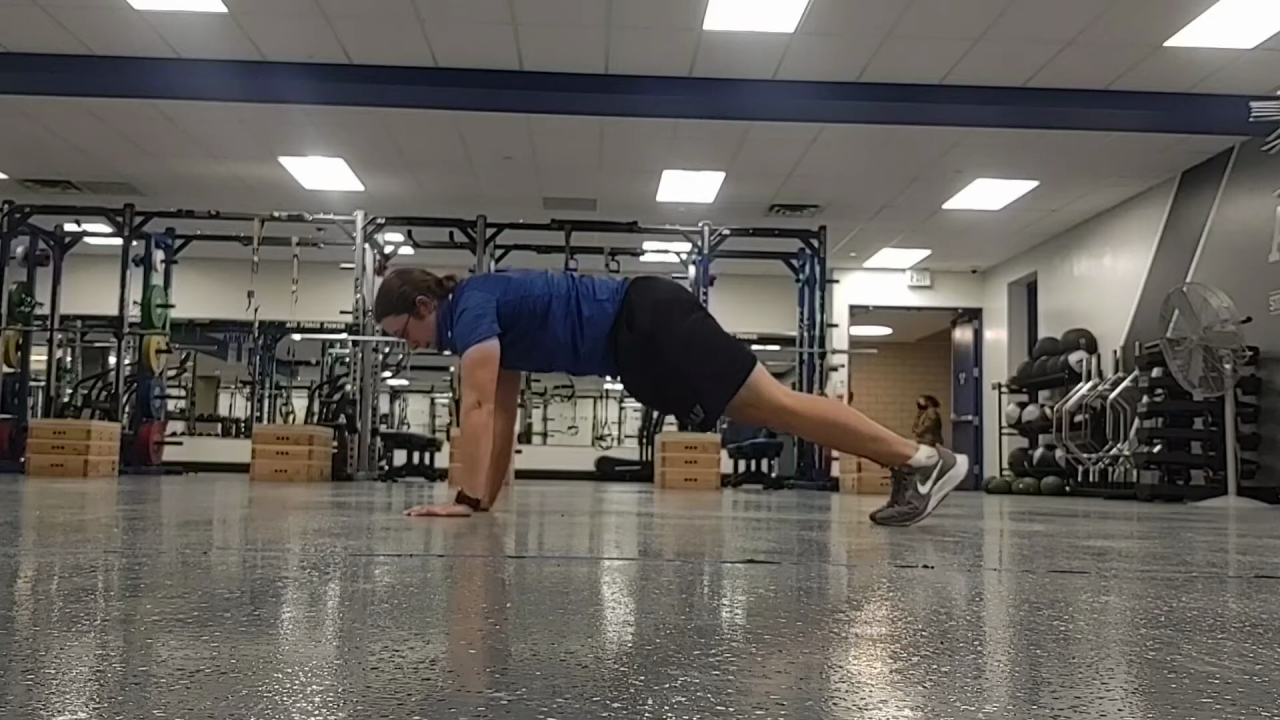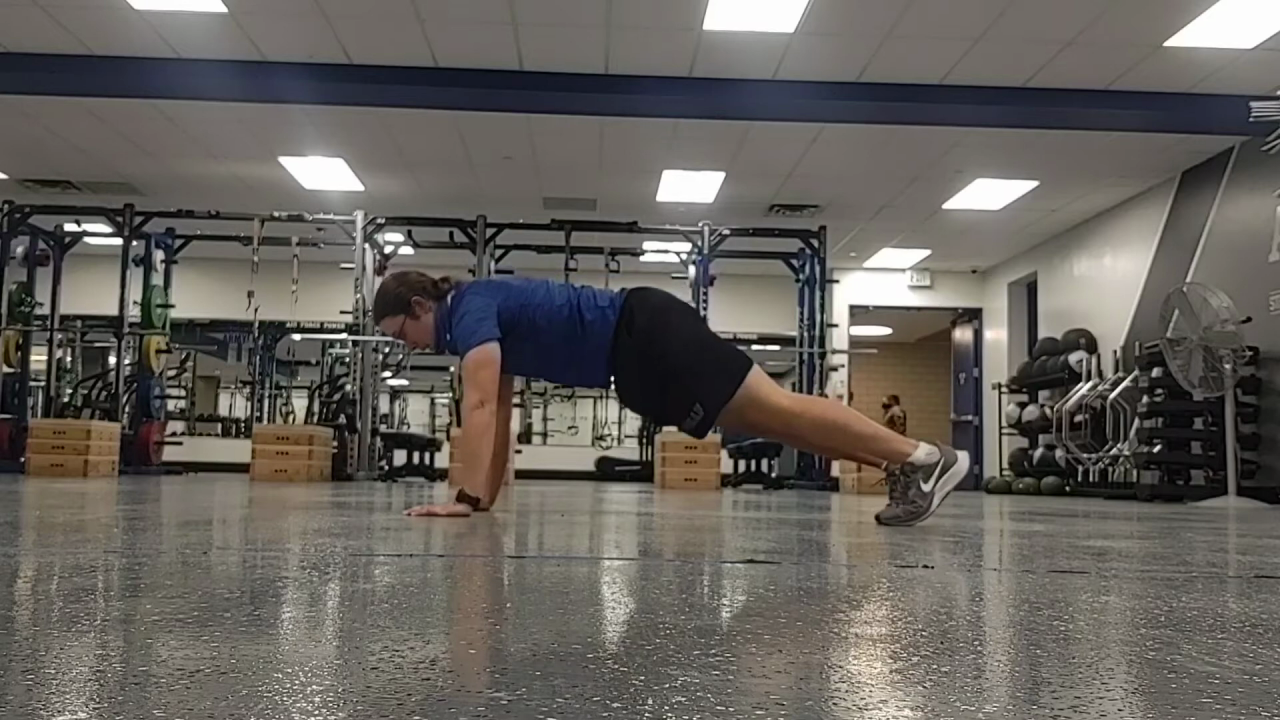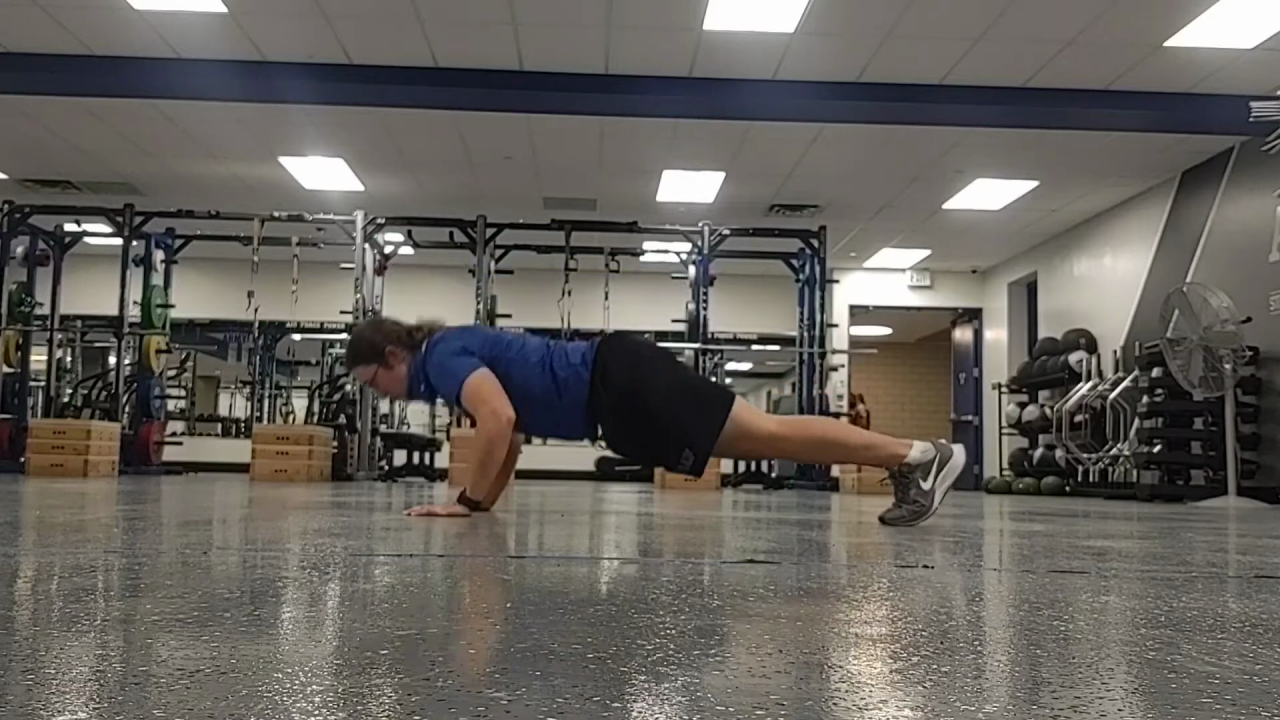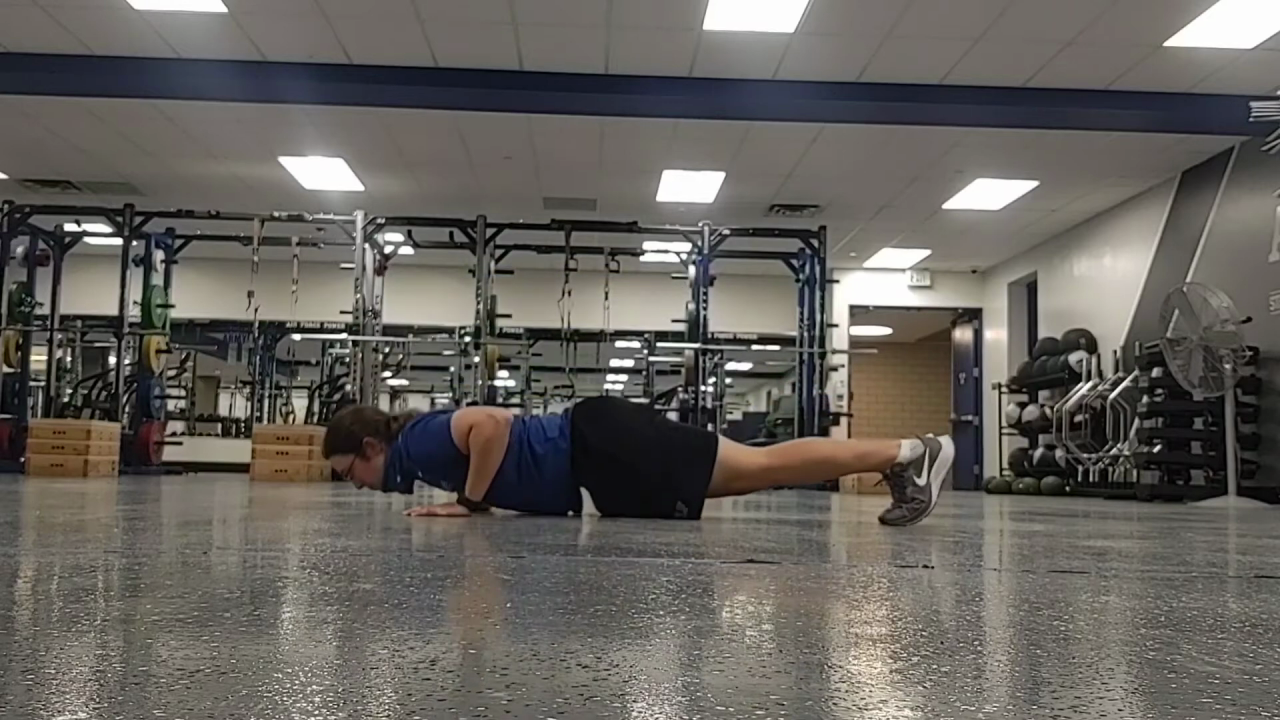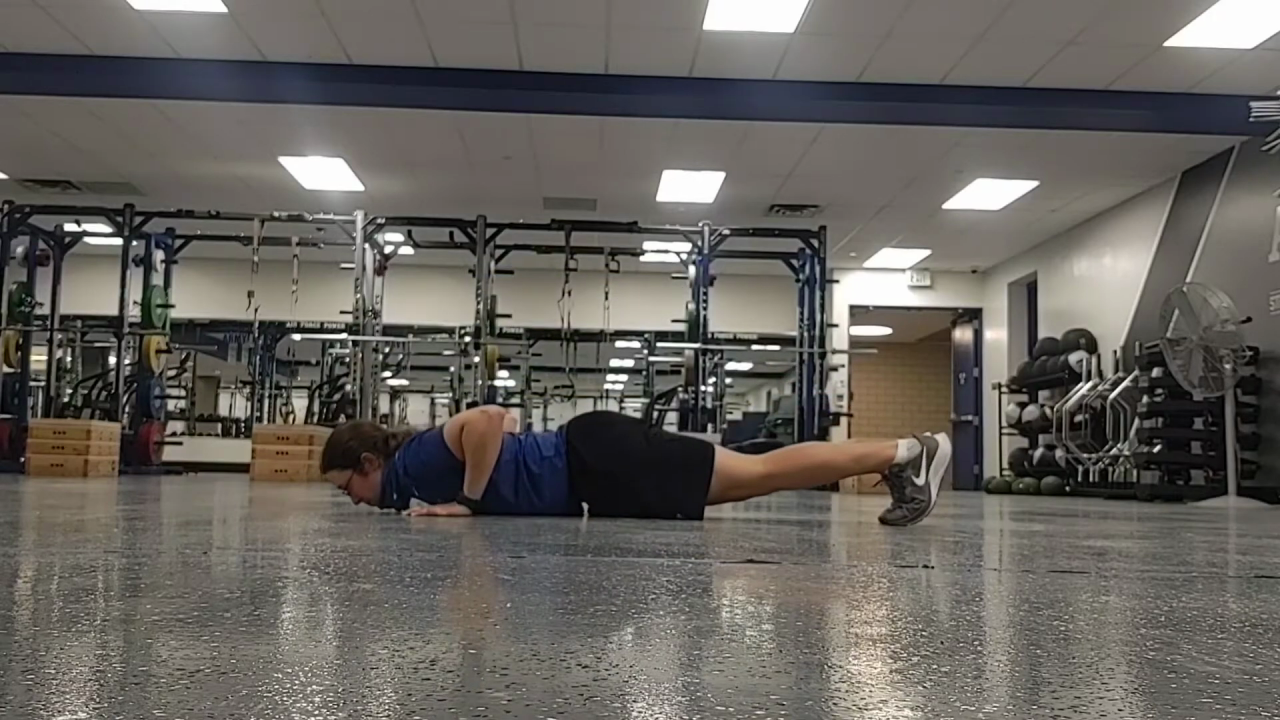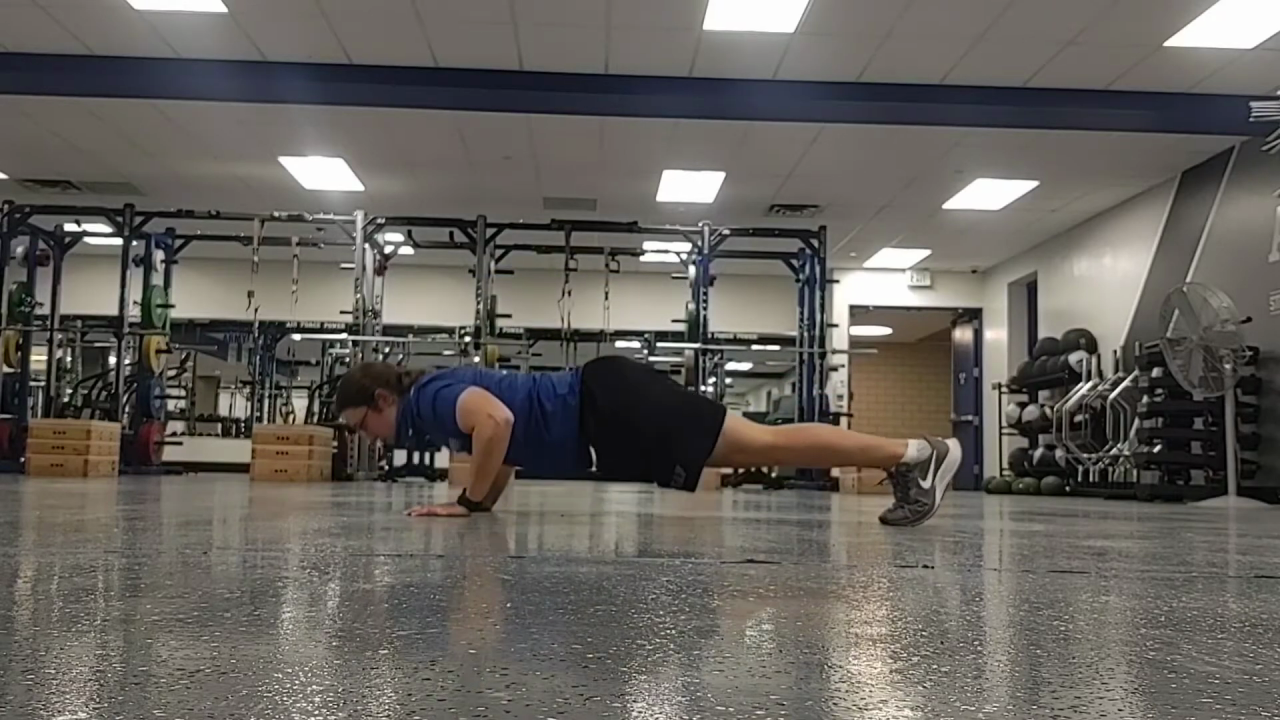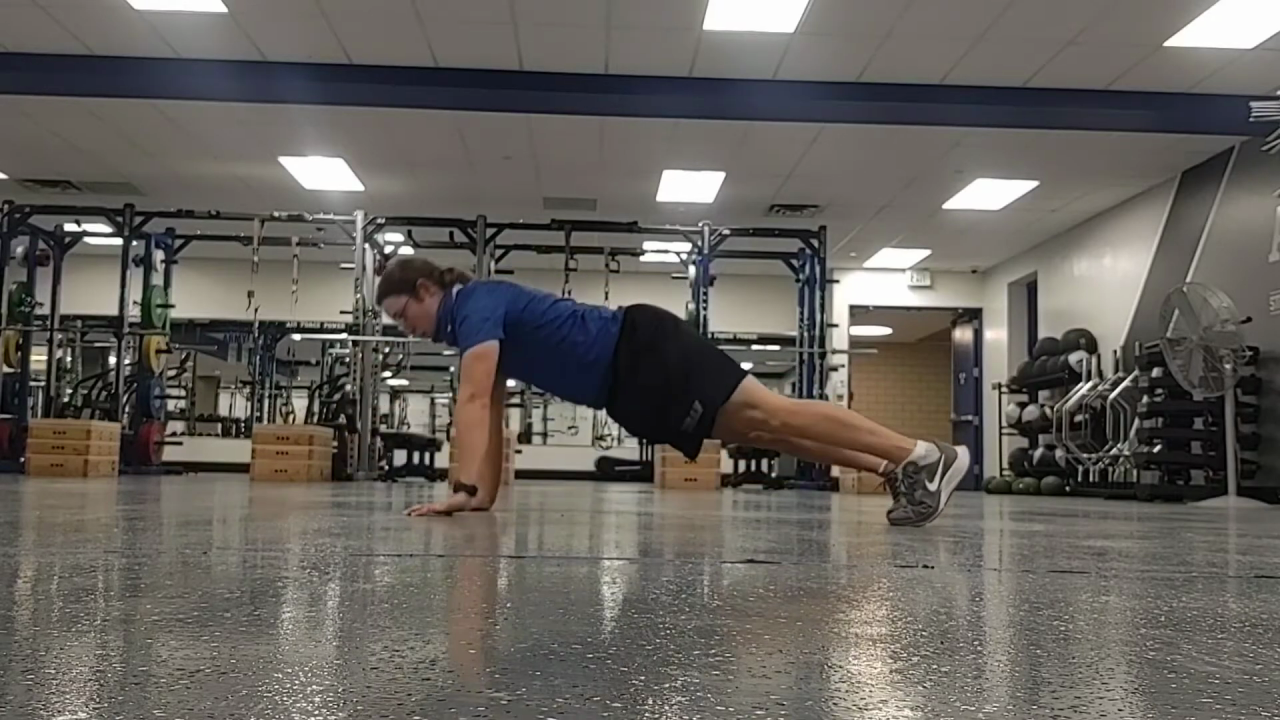
dt=0.4s
person 1, frame 1
left shoulder: (471, 306)
right shoulder: (488, 313)
left elbow: (477, 405)
right elbow: (503, 410)
left wrist: (466, 499)
right wrist: (489, 496)
left hip: (649, 322)
right hip: (642, 333)
left knee: (775, 404)
right knee: (767, 410)
left ankle: (923, 460)
right ankle: (914, 464)
person 1, frame 2
left shoulder: (471, 309)
right shoulder: (480, 316)
left elbow: (479, 406)
right elbow: (498, 413)
left wrist: (467, 498)
right wrist: (488, 497)
left hip: (646, 334)
right hip: (638, 353)
left knee: (774, 408)
right knee: (763, 423)
left ankle: (923, 458)
right ankle: (910, 463)
person 1, frame 3
left shoulder: (444, 354)
right shoulder: (453, 353)
left elbow: (500, 421)
right elbow: (508, 432)
left wrist: (469, 500)
right wrist: (484, 499)
left hip: (622, 383)
right hip: (615, 389)
left knee: (764, 433)
right knee: (757, 440)
left ankle: (919, 455)
right ankle: (909, 457)
person 1, frame 4
left shoulder: (418, 443)
right shoulder: (426, 440)
left elbow: (493, 422)
left wrist: (468, 501)
right wrist: (472, 498)
left hip: (599, 445)
right hip: (594, 447)
left knee: (756, 466)
right knee: (751, 469)
left ankle: (910, 453)
right ankle: (904, 455)
person 1, frame 5
left shoulder: (414, 463)
right shoulder: (419, 461)
left elbow: (487, 417)
left wrist: (468, 501)
right wrist: (472, 498)
left hip: (596, 462)
right hip: (588, 460)
left knee: (755, 474)
right knee: (752, 473)
left ankle: (908, 453)
right ankle: (902, 455)
person 1, frame 6
left shoulder: (431, 397)
right shoulder: (440, 396)
left elbow: (498, 420)
right elbow: (503, 445)
left wrist: (468, 502)
right wrist: (483, 500)
left hip: (609, 403)
right hip: (601, 415)
left knee: (760, 443)
right knee: (757, 448)
left ankle: (916, 453)
right ankle: (906, 457)
person 1, frame 7
left shoulder: (474, 304)
right shoulder: (471, 324)
left elbow: (475, 402)
right elbow: (495, 412)
left wrist: (465, 487)
right wrist: (487, 493)
left hip: (642, 347)
right hip: (630, 390)
left knee: (769, 413)
right knee: (762, 435)
left ankle: (921, 456)
right ankle: (894, 470)
